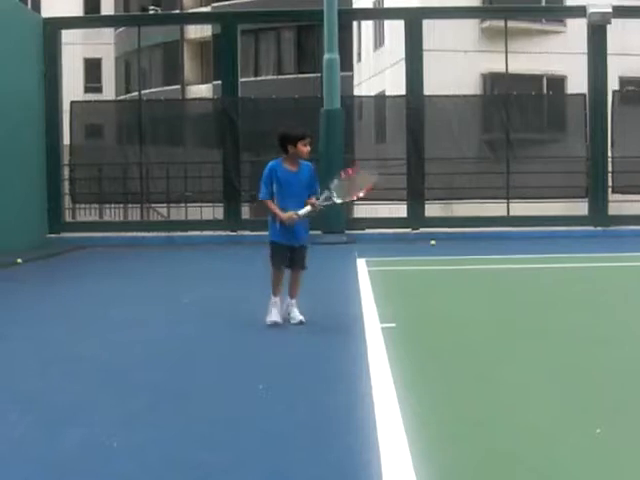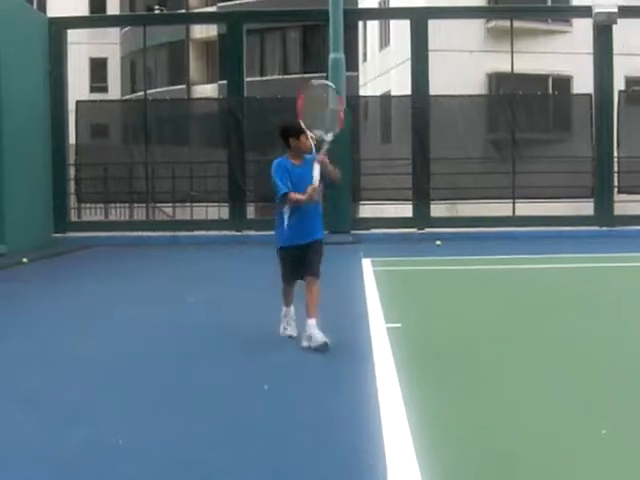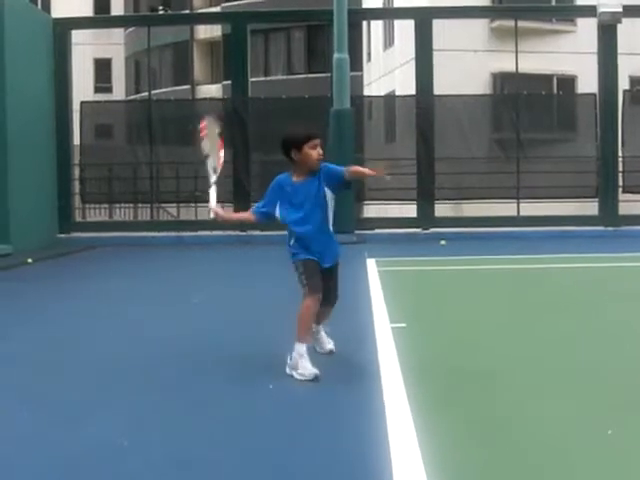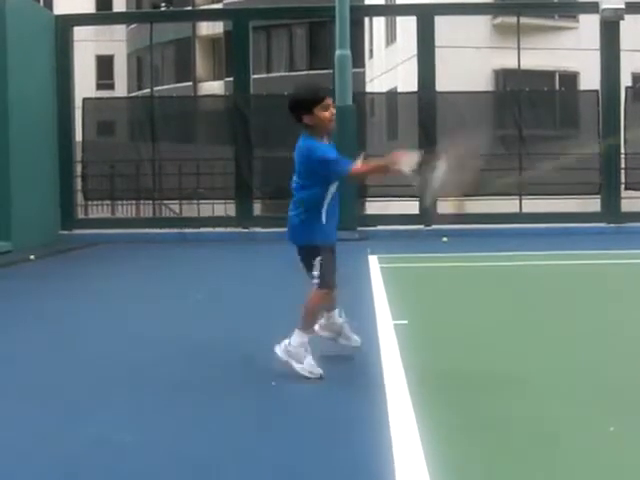
dt=0.5s
person 1, frame 1
left shoulder: (309, 169)
right shoulder: (273, 168)
left elbow: (312, 194)
right elbow: (265, 198)
left wrist: (313, 202)
right wrist: (281, 215)
left hip: (300, 228)
right hip: (279, 229)
left knee: (297, 268)
right knee: (279, 268)
left ankle: (291, 306)
right ankle: (275, 304)
person 1, frame 2
left shoulder: (313, 161)
right shoulder: (280, 165)
left elbow: (336, 179)
right elbow: (287, 196)
left wrist: (324, 163)
right wrist: (304, 198)
left hip: (313, 231)
right hip: (289, 233)
left knee: (312, 276)
right knee: (289, 278)
left ankle: (311, 329)
right ankle: (287, 313)
person 1, frame 3
left shoulder: (325, 173)
right shoulder: (281, 184)
left elbow: (350, 174)
right elbow: (258, 214)
left wrist: (366, 172)
right wrist: (227, 216)
left hip: (328, 250)
right hip: (303, 250)
left knee: (329, 301)
right knee: (313, 293)
left ankle: (316, 330)
right ankle: (298, 355)
person 1, frame 4
left shoulder: (315, 142)
right shoulder: (315, 149)
right elbow: (352, 171)
left wrist: (370, 165)
right wrist: (384, 165)
left hip: (320, 223)
right hip: (312, 226)
left knee: (328, 278)
right knee: (323, 283)
left ankle: (332, 320)
right ankle: (296, 345)
